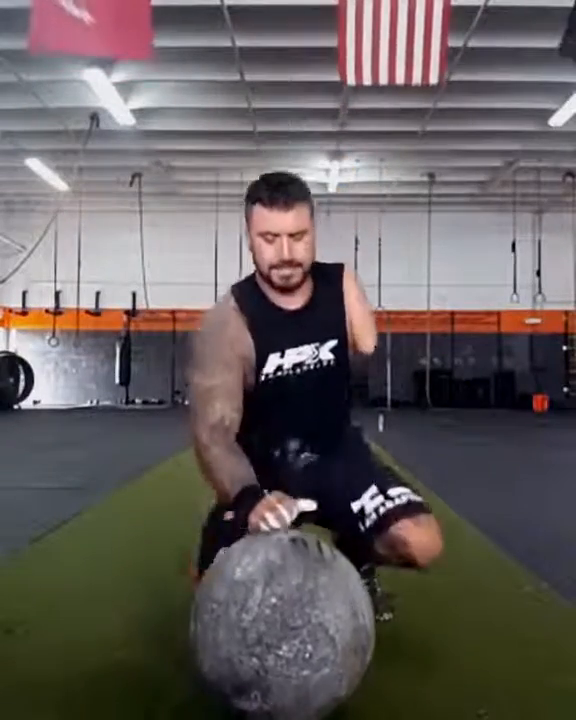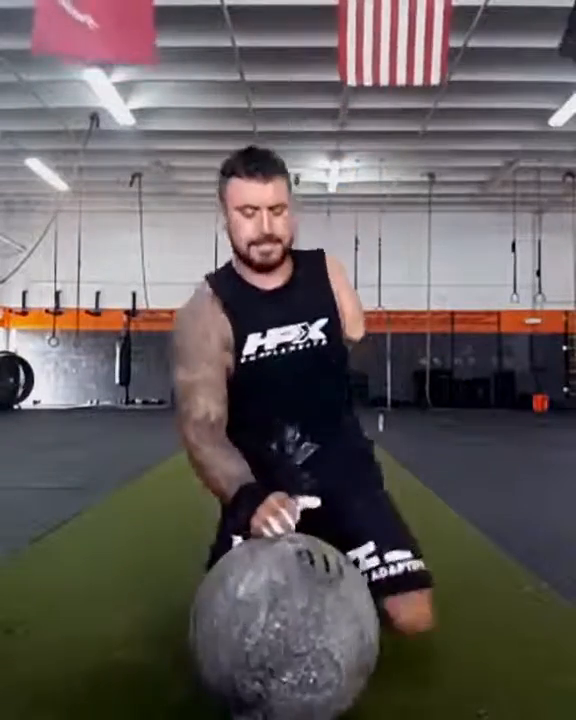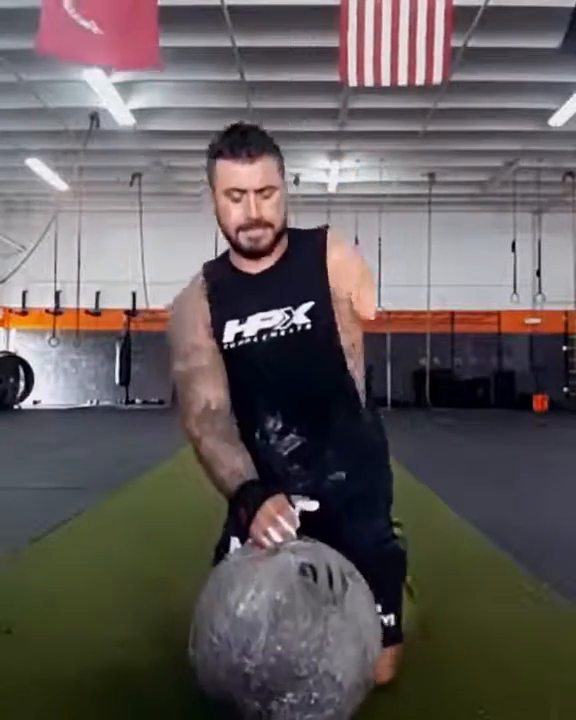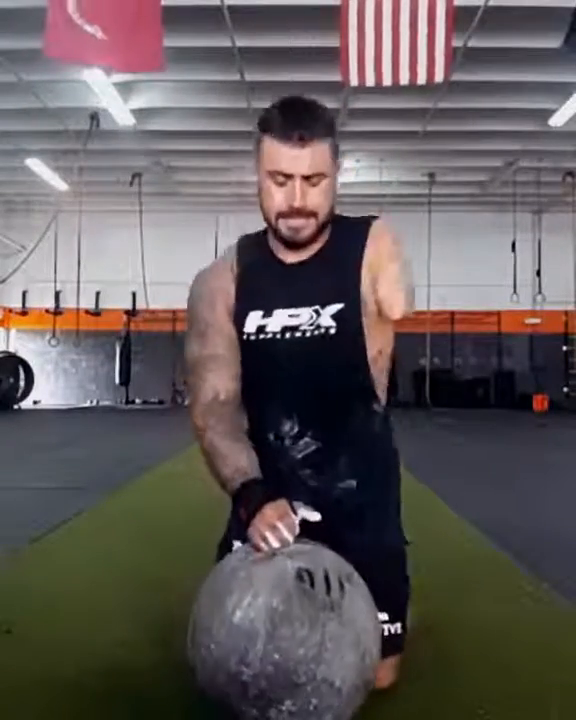
dt=0.2s
person 1, frame 1
left shoulder: (342, 286)
right shoulder: (225, 324)
right elbow: (212, 433)
right wrist: (248, 499)
left hip: (336, 456)
right hip: (262, 465)
left knee: (422, 545)
left ankle: (354, 562)
person 1, frame 2
left shoulder: (326, 270)
right shoulder: (205, 313)
right elbow: (201, 430)
right wrist: (248, 499)
left hip: (343, 465)
right hip: (260, 478)
left knee: (413, 617)
person 1, frame 3
left shoulder: (332, 254)
right shoulder: (197, 302)
right elbow: (206, 420)
right wrist: (250, 497)
left hip: (354, 480)
right hip: (264, 488)
left knee: (375, 668)
left ankle: (384, 569)
person 1, frame 4
left shoulder: (374, 247)
right shoulder: (220, 282)
right elbow: (214, 409)
right wrist: (253, 496)
left hip: (361, 487)
right hip: (270, 491)
left knee: (377, 673)
